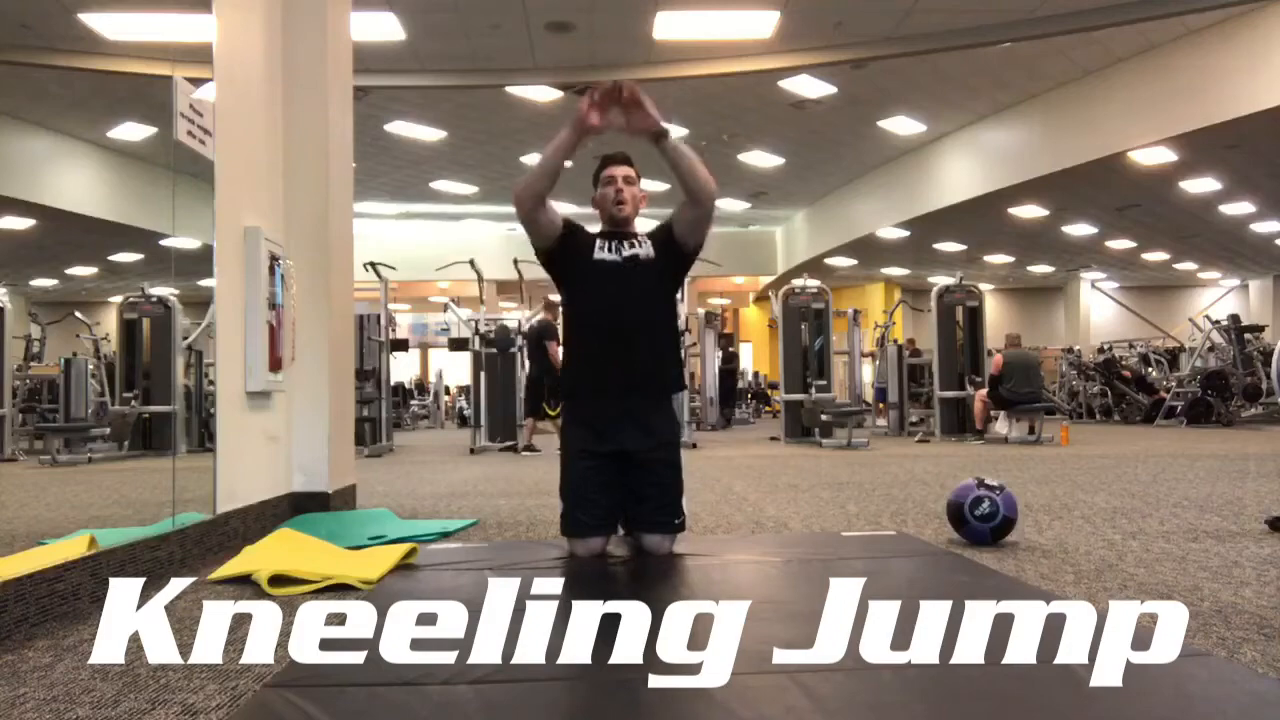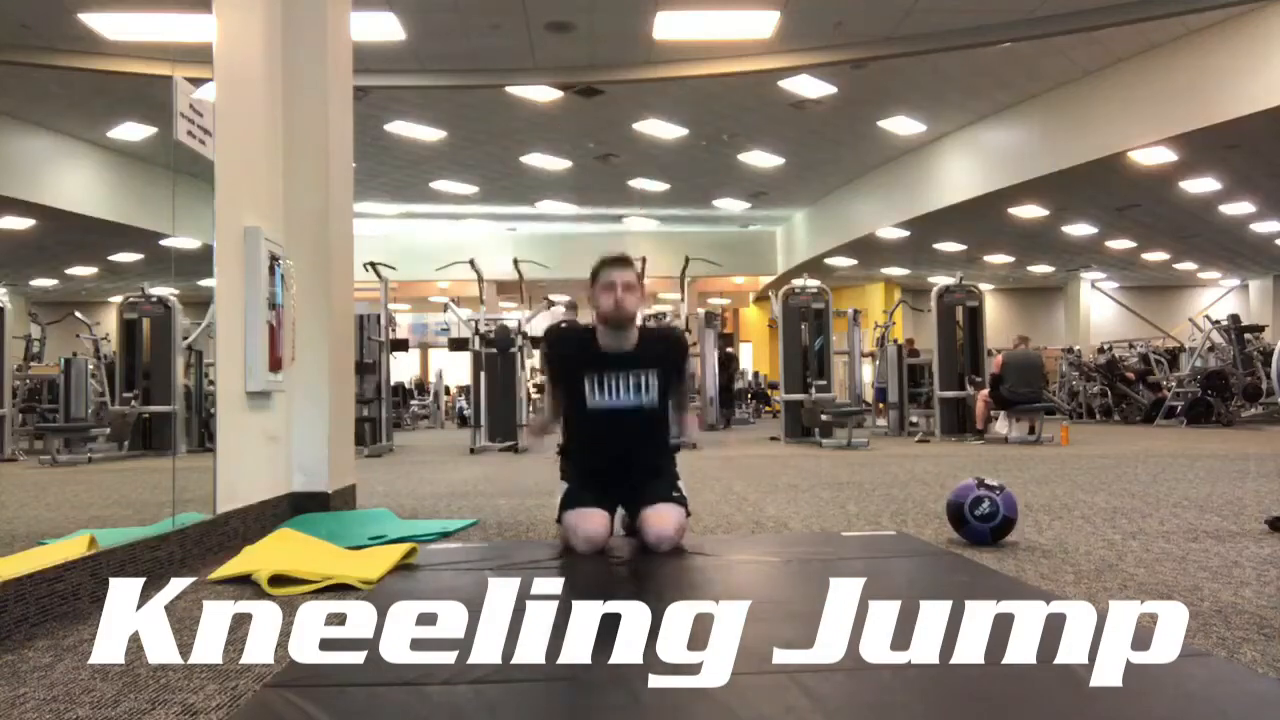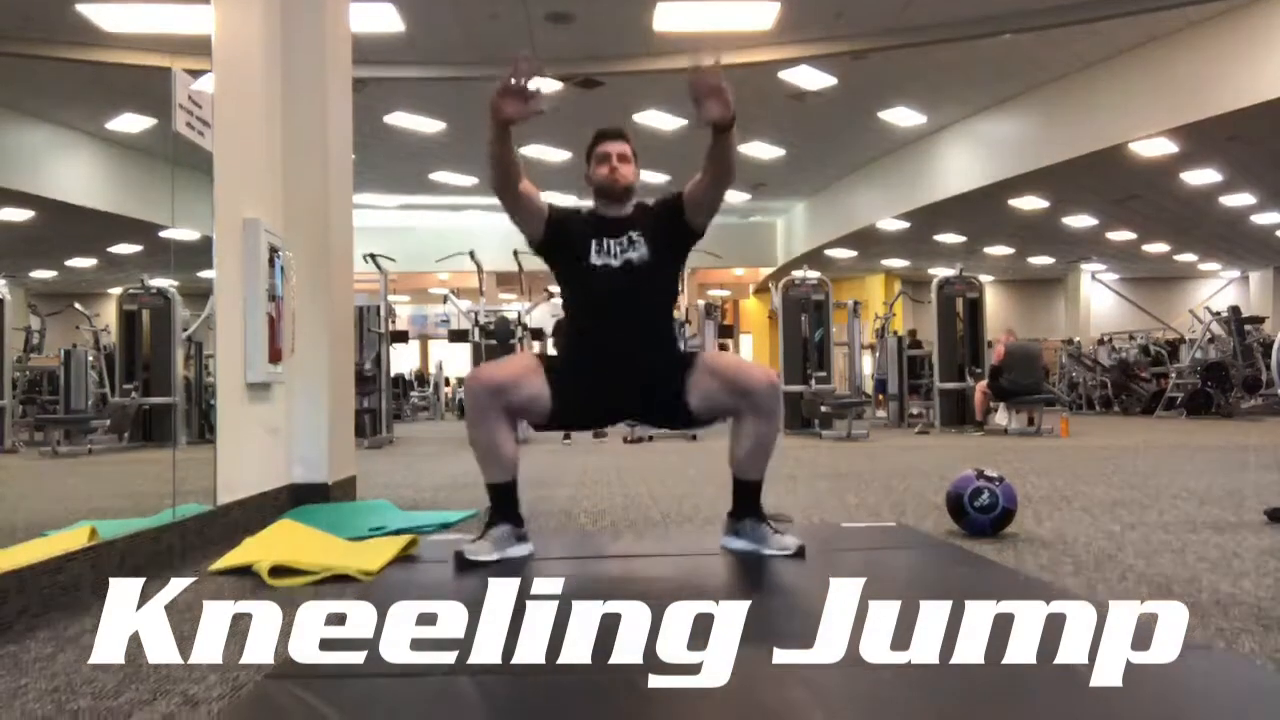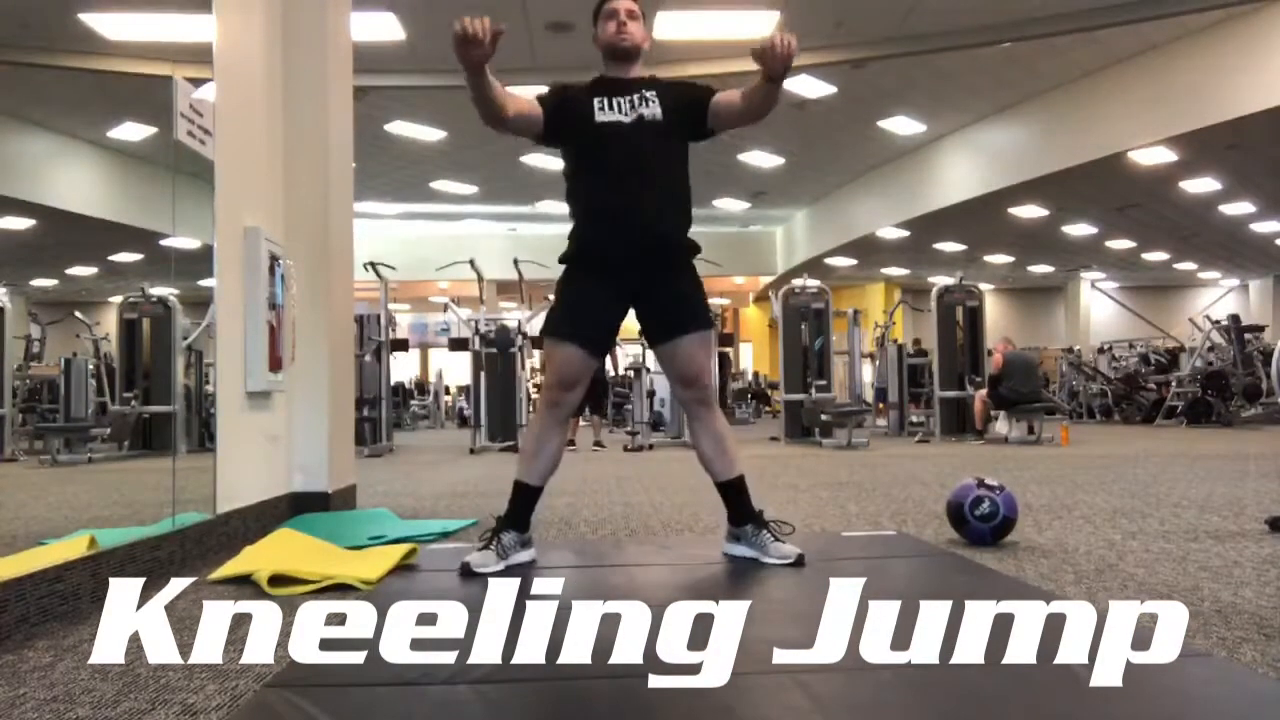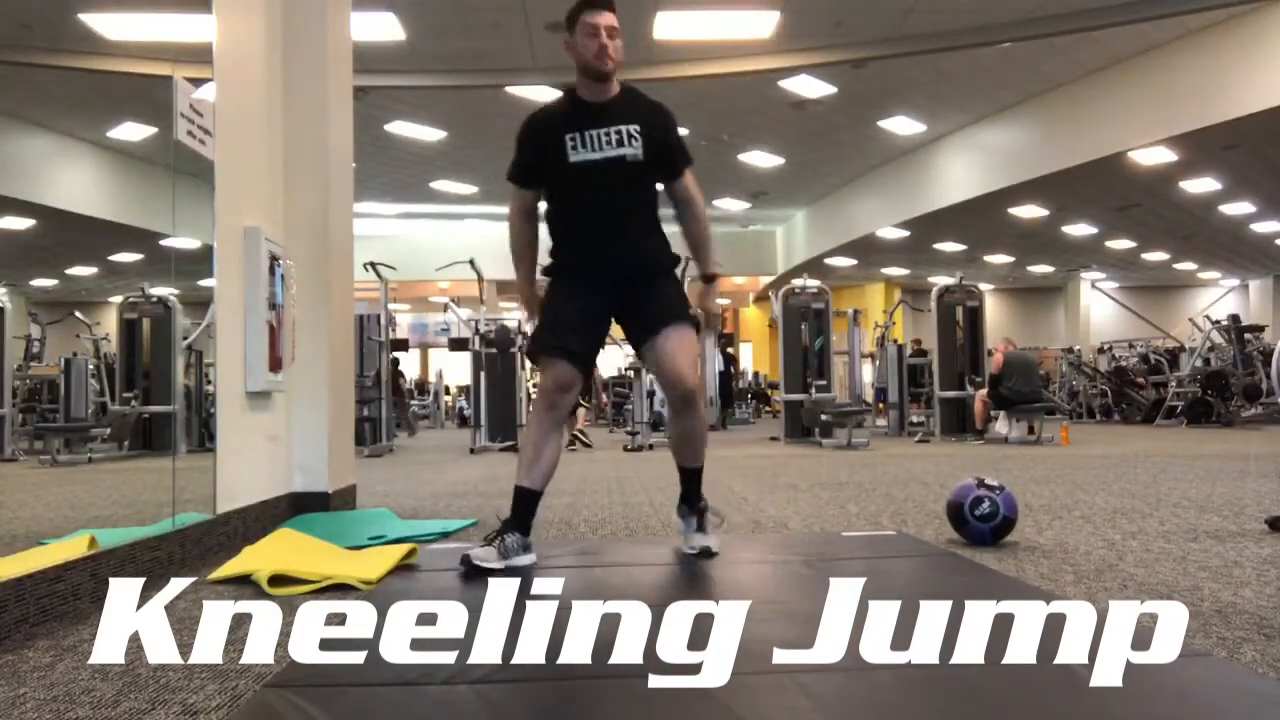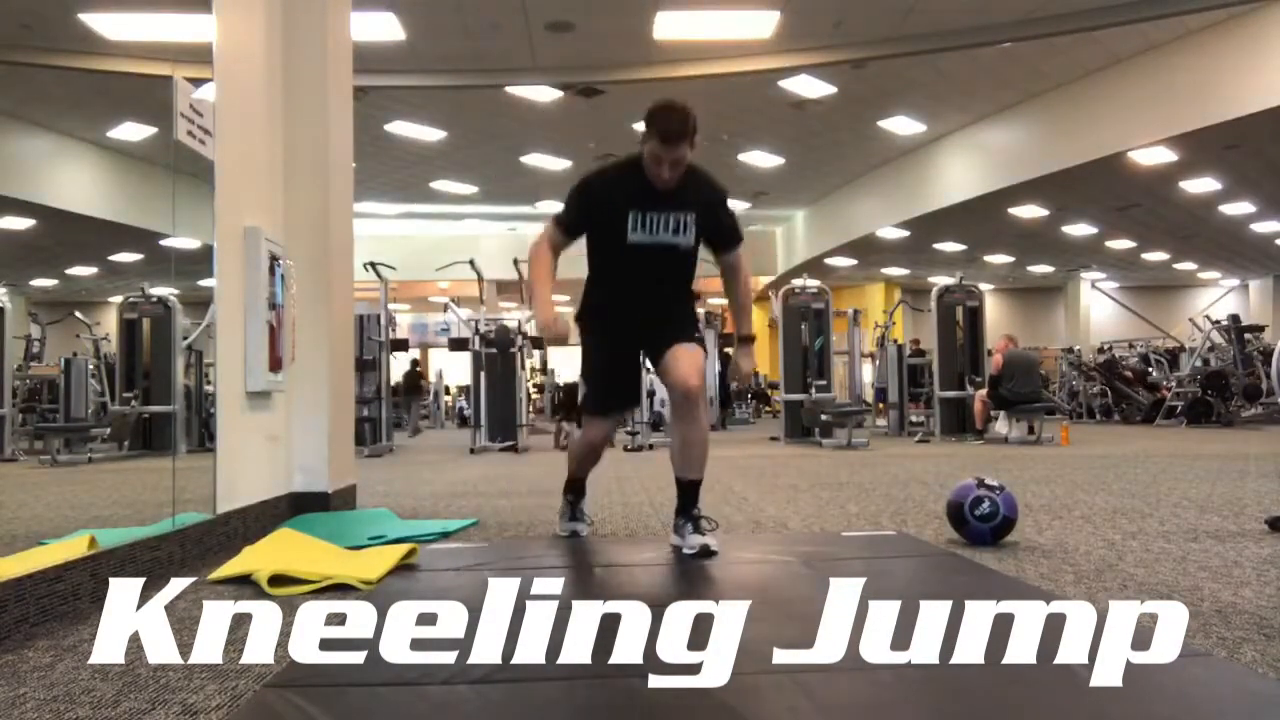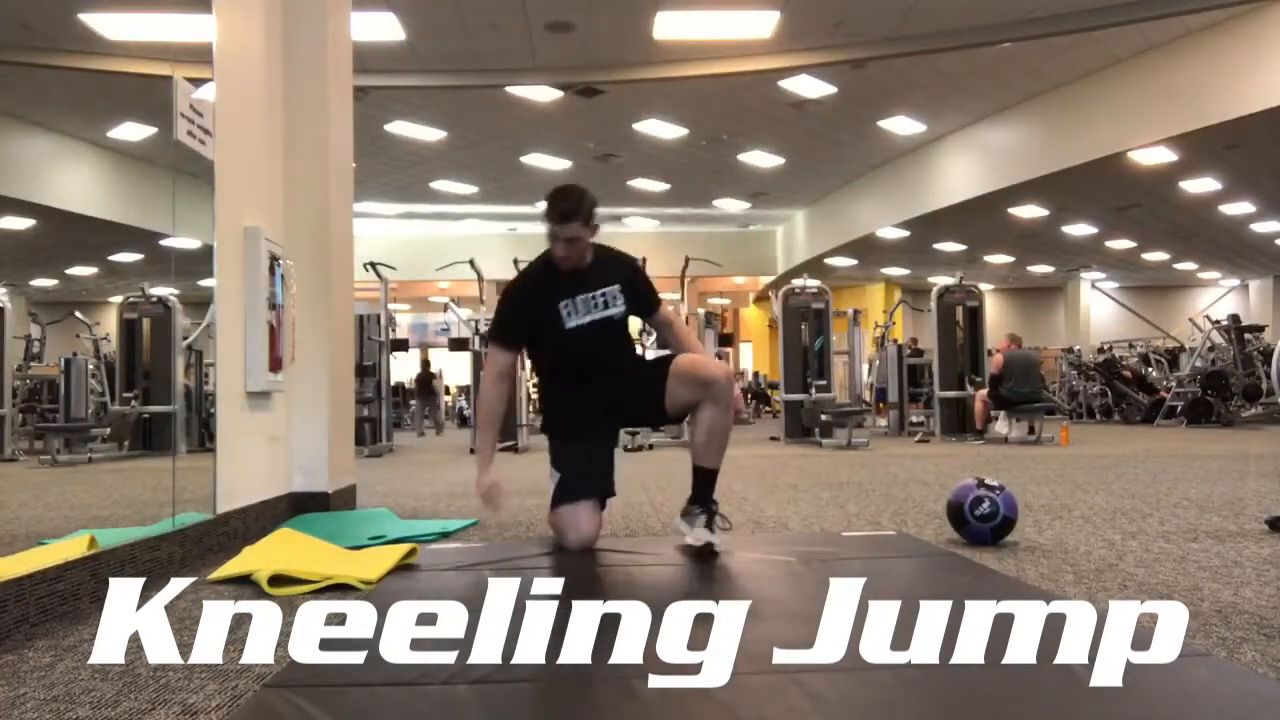
dt=0.7s
person 1, frame 1
left shoulder: (665, 247)
right shoulder: (573, 248)
left elbow: (704, 196)
right elbow: (527, 201)
left wrist: (657, 133)
right wrist: (575, 132)
left hip: (652, 417)
right hip: (587, 418)
left knee: (657, 546)
right knee: (586, 549)
person 1, frame 2
left shoulder: (667, 346)
right shoulder: (565, 346)
left elbow: (680, 392)
left hip: (650, 469)
right hip: (589, 473)
left knee: (664, 534)
right knee: (588, 537)
left ankle: (639, 522)
right ankle: (584, 531)
person 1, frame 3
left shoulder: (666, 222)
right shoulder: (565, 230)
left elbow: (717, 183)
right elbow: (510, 192)
left wrist: (722, 129)
right wrist: (503, 128)
left hip: (660, 376)
right hip: (586, 378)
left knee: (761, 388)
right knee: (485, 386)
left ankle: (745, 520)
right ankle: (506, 524)
person 1, frame 4
left shoulder: (678, 97)
right shoulder: (572, 101)
left elbow: (745, 108)
right elbow: (504, 114)
left wrist: (772, 76)
right wrist: (476, 68)
left hip: (668, 262)
right hip: (594, 264)
left knee: (699, 394)
right knee: (558, 396)
left ankle: (745, 525)
right ankle: (513, 530)
person 1, frame 5
left shoulder: (651, 117)
right shoulder: (543, 127)
left elbow: (687, 200)
right elbow: (523, 212)
left wrist: (709, 277)
right wrist: (529, 291)
left hip: (648, 273)
right hip: (576, 278)
left knee: (685, 384)
right knee: (553, 396)
left ankle: (693, 508)
right ankle: (515, 535)
person 1, frame 6
left shoulder: (707, 196)
right shoulder: (603, 187)
left elbow: (733, 266)
right elbow: (548, 244)
left wrist: (744, 341)
right wrist: (543, 303)
left hip: (671, 311)
right hip: (609, 317)
left knee: (690, 386)
right knee: (597, 433)
left ankle: (687, 516)
right ankle: (573, 494)
person 1, frame 7
left shoulder: (621, 267)
right shoulder: (525, 292)
left elbow: (664, 323)
right elbow: (497, 374)
left wrist: (713, 381)
right wrist: (484, 466)
left hip: (629, 382)
right hip: (575, 410)
left knee: (716, 378)
right knee: (579, 536)
left ankle: (699, 509)
right ankle: (567, 491)
